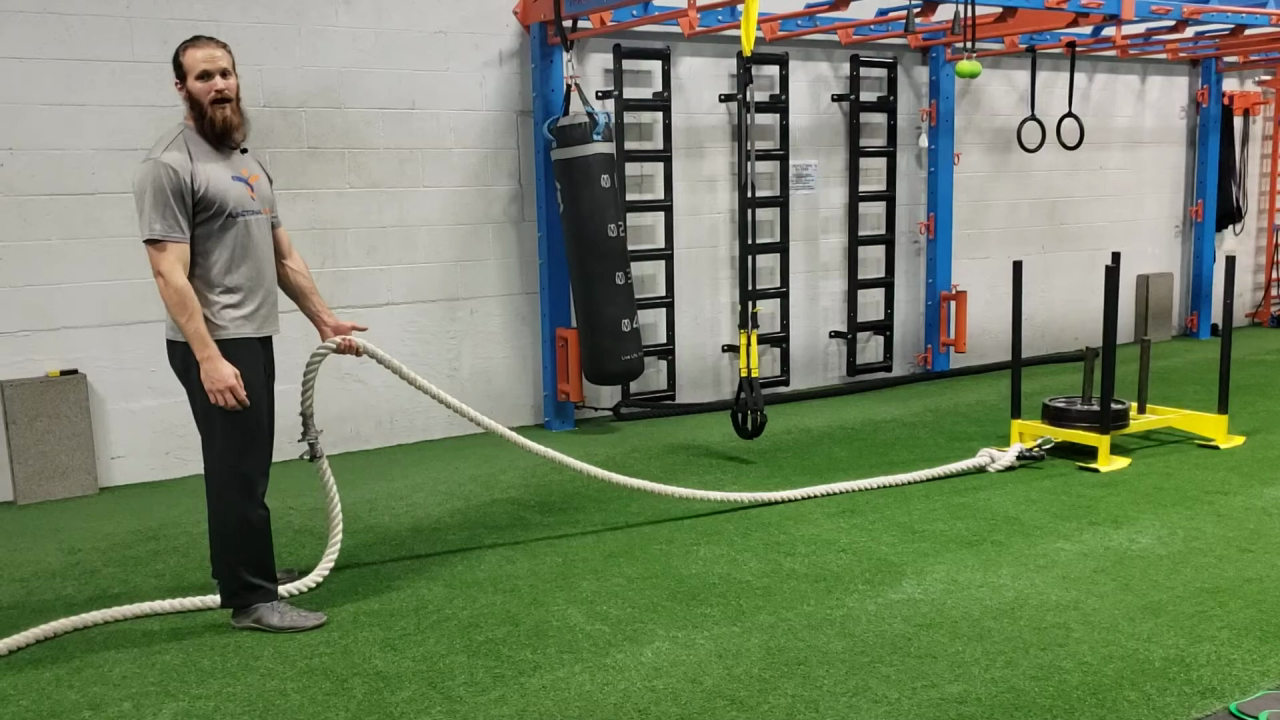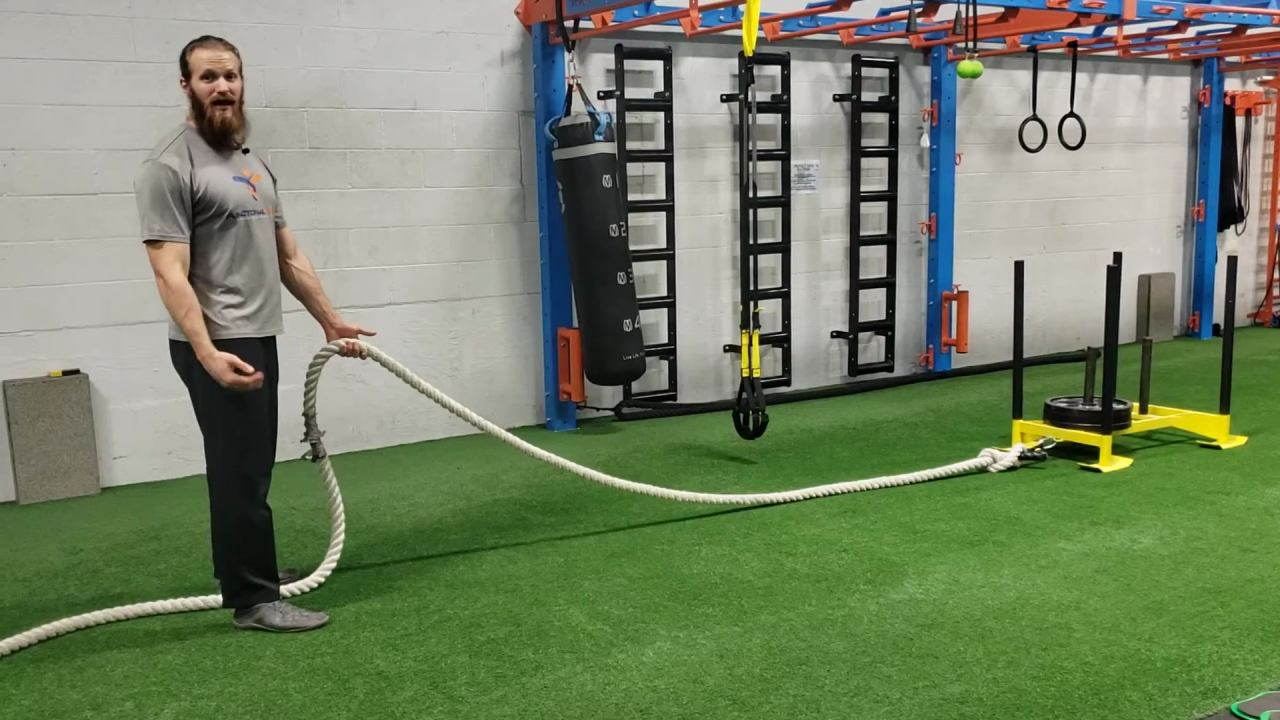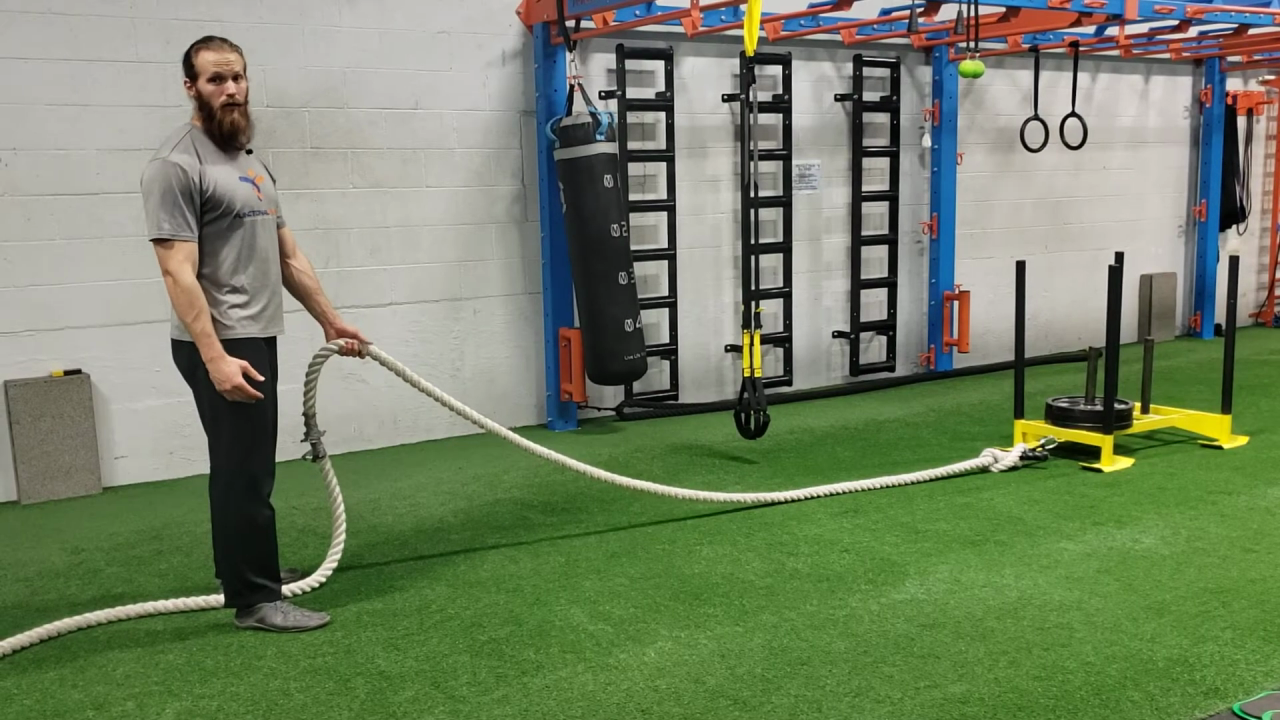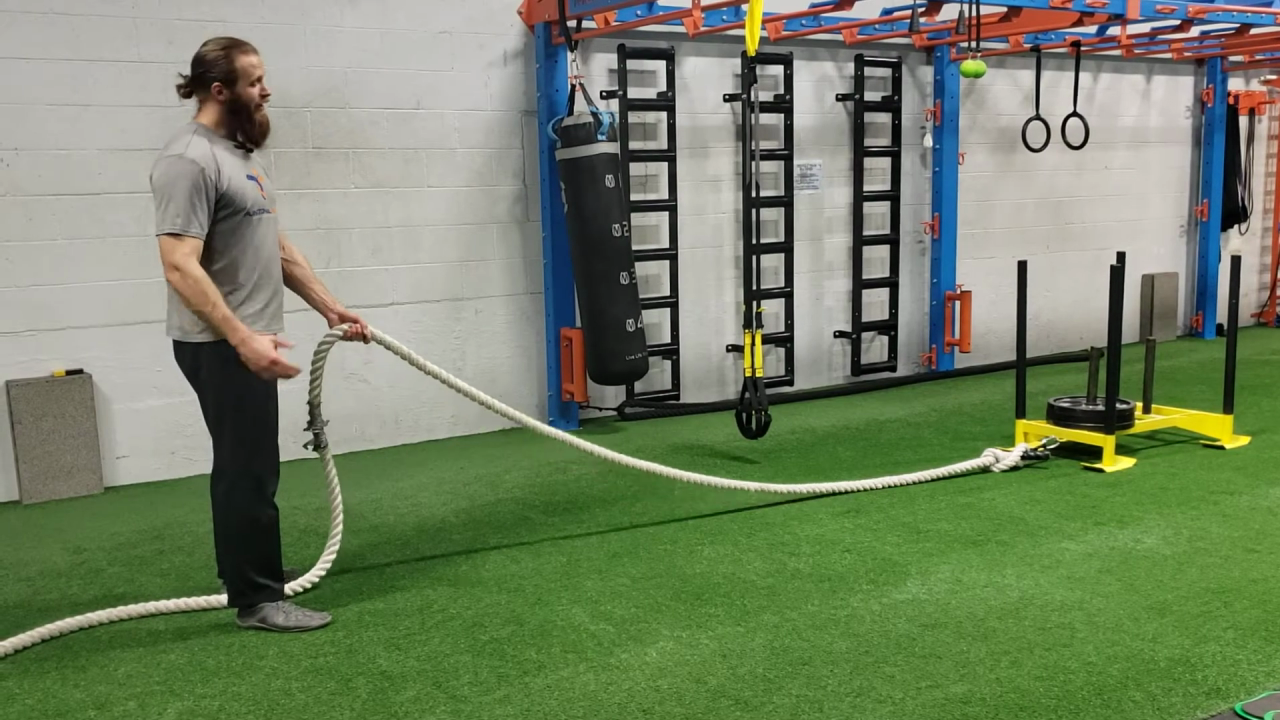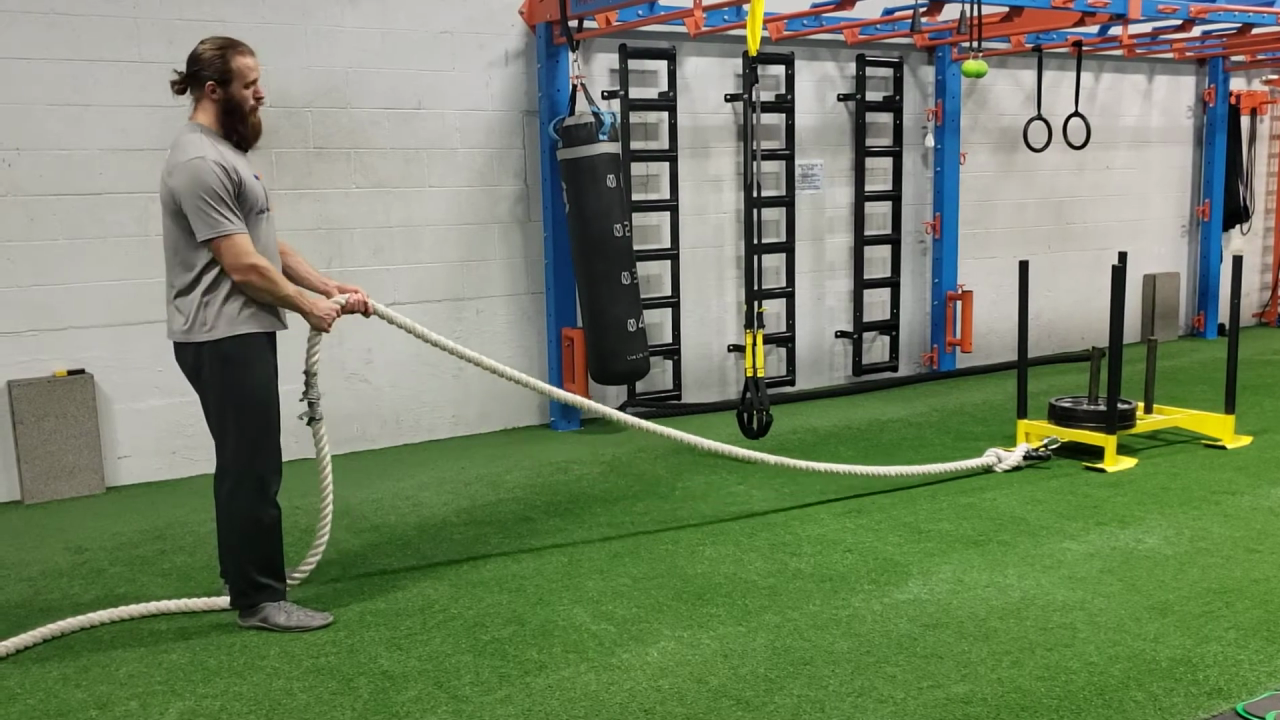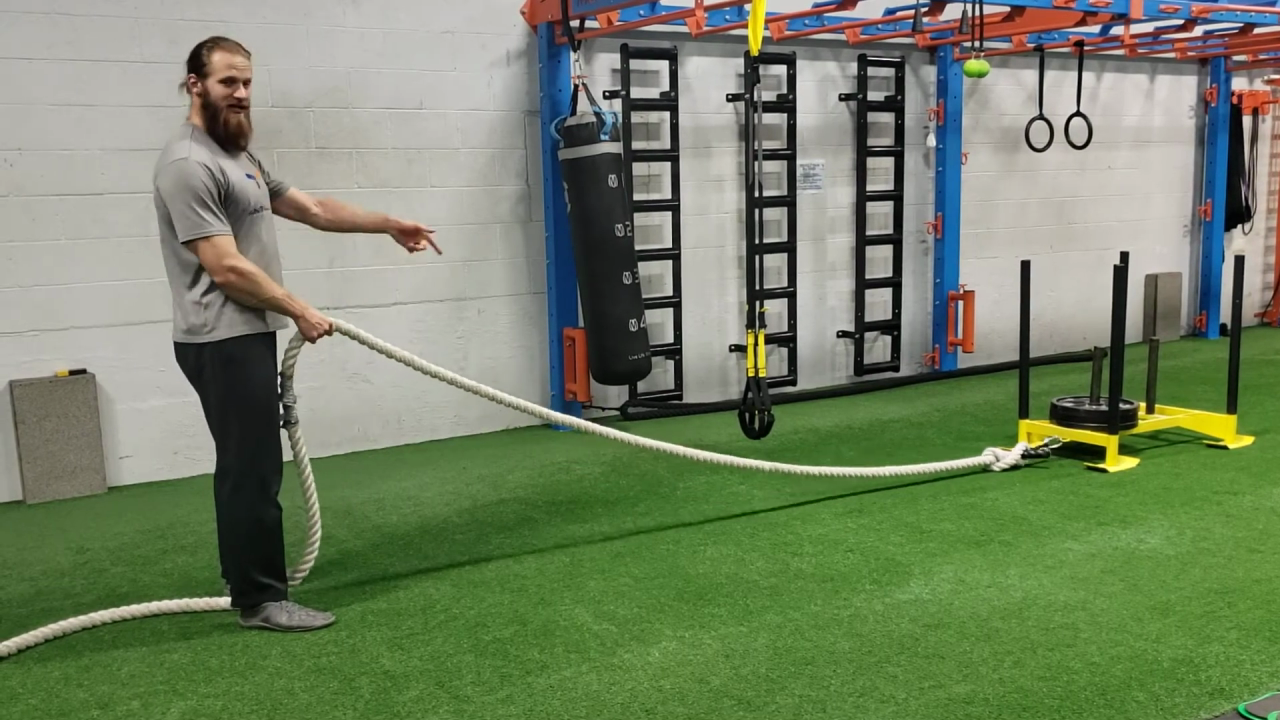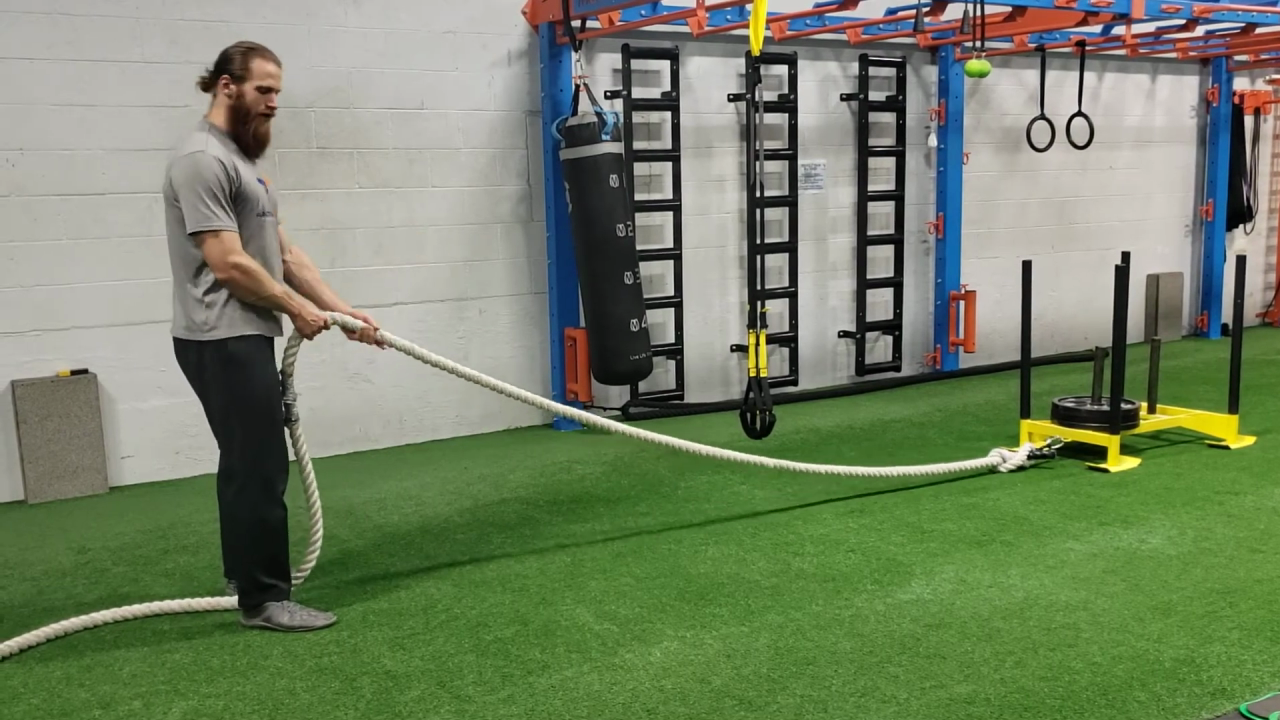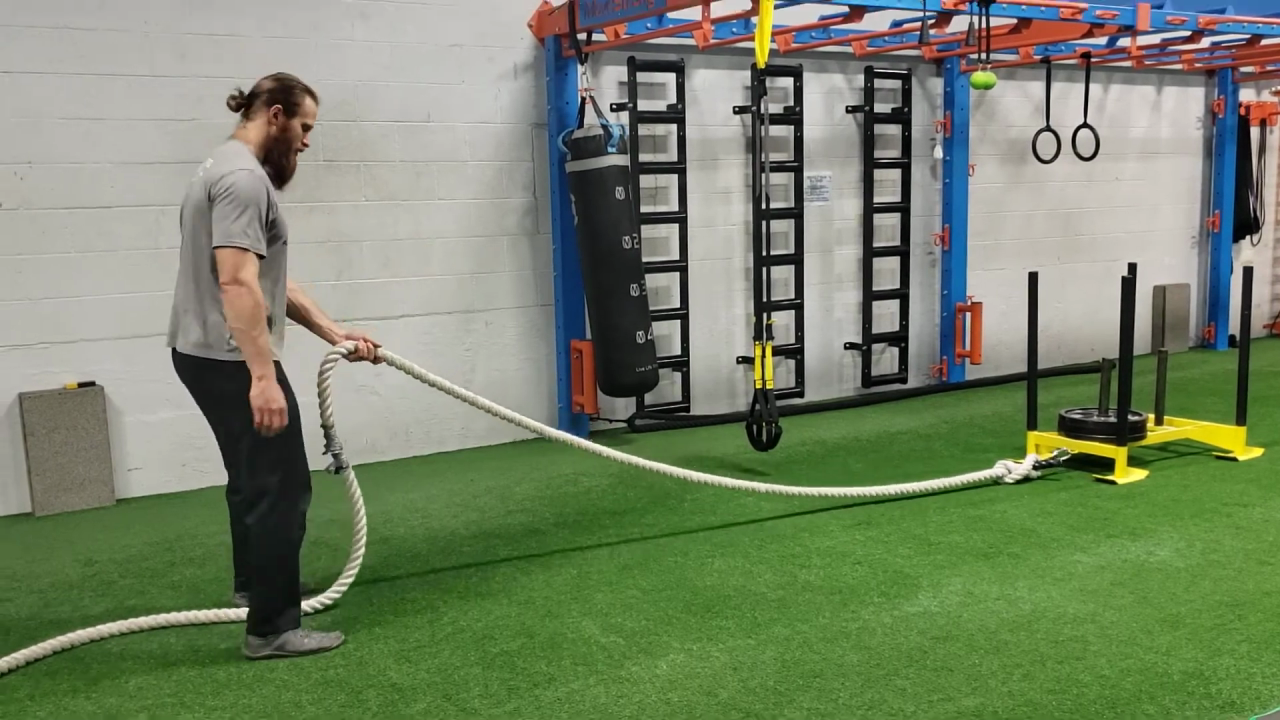
dt=0.5s
person 1, frame 1
left shoulder: (248, 161)
right shoulder: (171, 165)
left elbow: (283, 255)
right elbow: (171, 274)
left wrist: (325, 319)
right wrist: (208, 359)
left hip: (255, 338)
right hip: (216, 347)
left knee: (246, 465)
right knee: (240, 470)
left ankle: (242, 569)
right ankle: (252, 599)
person 1, frame 2
left shoulder: (252, 161)
right shoulder: (171, 166)
left elbow: (287, 254)
right elbow: (170, 272)
left wrist: (331, 320)
right wrist: (207, 353)
left hip: (259, 338)
right hip: (221, 346)
left knee: (249, 465)
right knee: (240, 470)
left ankle: (242, 568)
right ankle: (253, 599)
person 1, frame 3
left shoulder: (250, 160)
right shoulder: (177, 164)
left elbow: (287, 254)
right elbow: (179, 272)
left wrist: (330, 320)
right wrist: (215, 356)
left hip: (257, 337)
right hip: (220, 344)
left knee: (246, 464)
right knee: (245, 469)
left ankle: (244, 569)
right ankle: (254, 599)
person 1, frame 4
left shoulder: (241, 155)
right shoulder: (188, 160)
left elbow: (280, 251)
right elbow: (181, 267)
left wrist: (330, 306)
right wrist: (244, 340)
left hip: (249, 336)
right hip: (222, 345)
left knee: (243, 463)
right knee: (250, 467)
left ankle: (244, 570)
right ankle: (257, 598)
person 1, frame 5
left shoulder: (221, 153)
right shoulder: (200, 163)
left elbow: (267, 247)
right elbow: (244, 266)
left wrist: (328, 285)
right wrist: (308, 306)
left hip: (237, 335)
right hip: (224, 339)
left knee: (244, 463)
right knee: (252, 467)
left ankle: (245, 574)
right ankle: (258, 598)
person 1, frame 6
left shoulder: (236, 157)
right shoulder: (188, 165)
left elbow: (312, 209)
right elbow: (226, 268)
left wrist: (391, 224)
right wrist: (301, 312)
left hip: (243, 336)
right hip: (224, 341)
left knee: (244, 465)
right knee: (253, 468)
left ankle: (244, 576)
right ankle: (261, 598)
person 1, frame 7
left shoulder: (240, 158)
right shoulder: (202, 159)
left elbow: (283, 253)
right elbow: (229, 264)
left wrist: (339, 308)
right wrist: (296, 310)
left hip: (239, 337)
right hip: (224, 341)
left knee: (247, 463)
right knee: (260, 467)
left ankle: (247, 575)
right ankle: (264, 598)
person 1, frame 8
left shoulder: (234, 171)
right shoulder: (244, 177)
left elbow: (272, 281)
right elbow: (239, 284)
left wrist: (334, 332)
right wrist: (262, 376)
left hip: (207, 353)
right hip: (231, 359)
left knee: (254, 475)
right knee: (280, 485)
left ankle: (254, 581)
right ankle: (273, 627)
